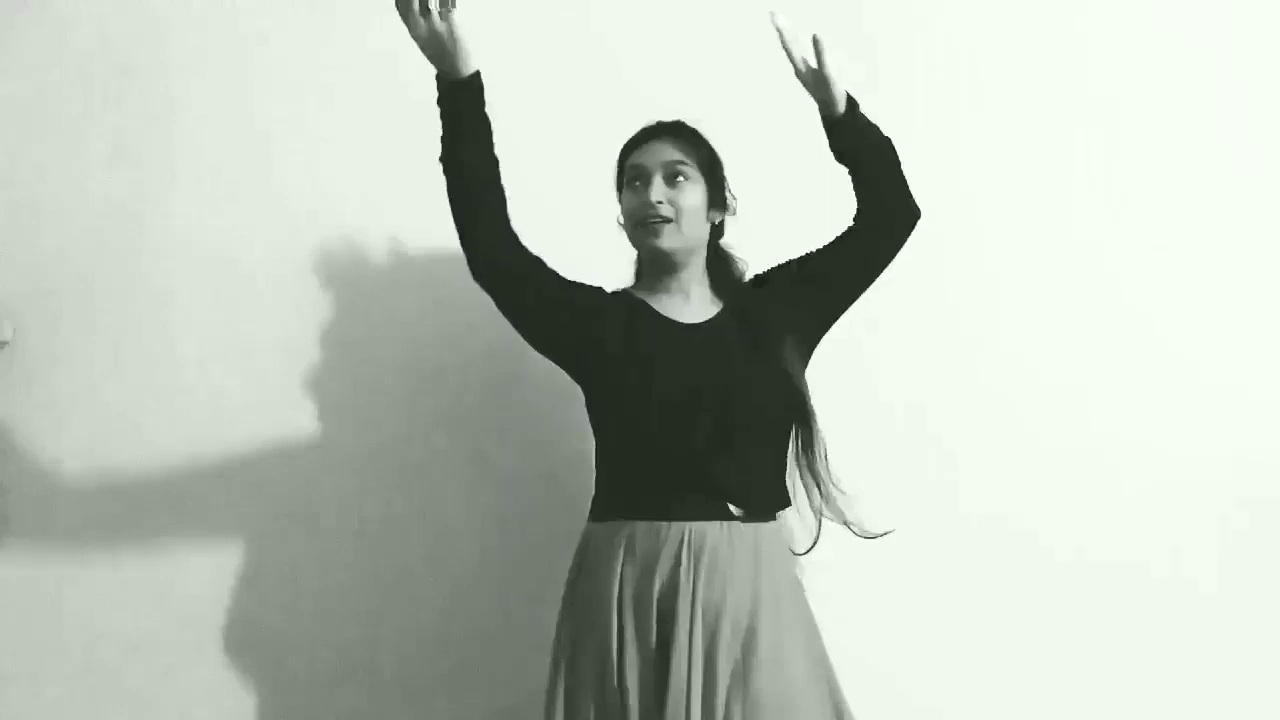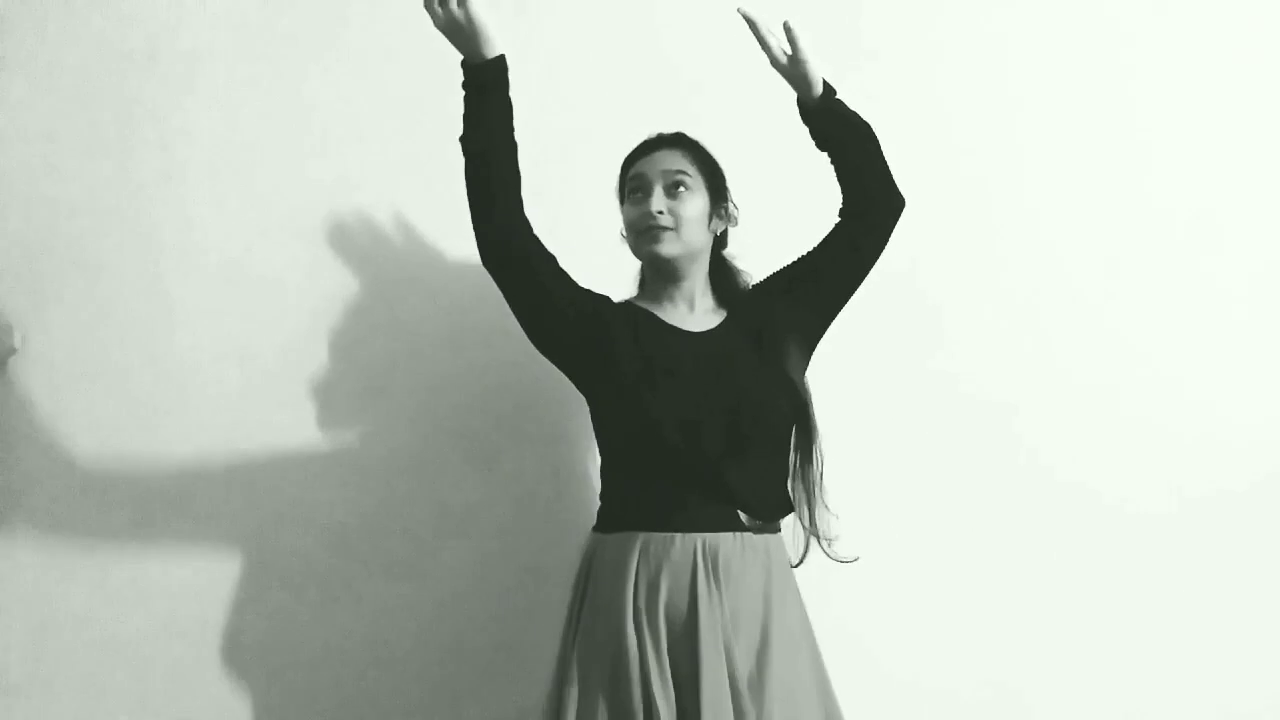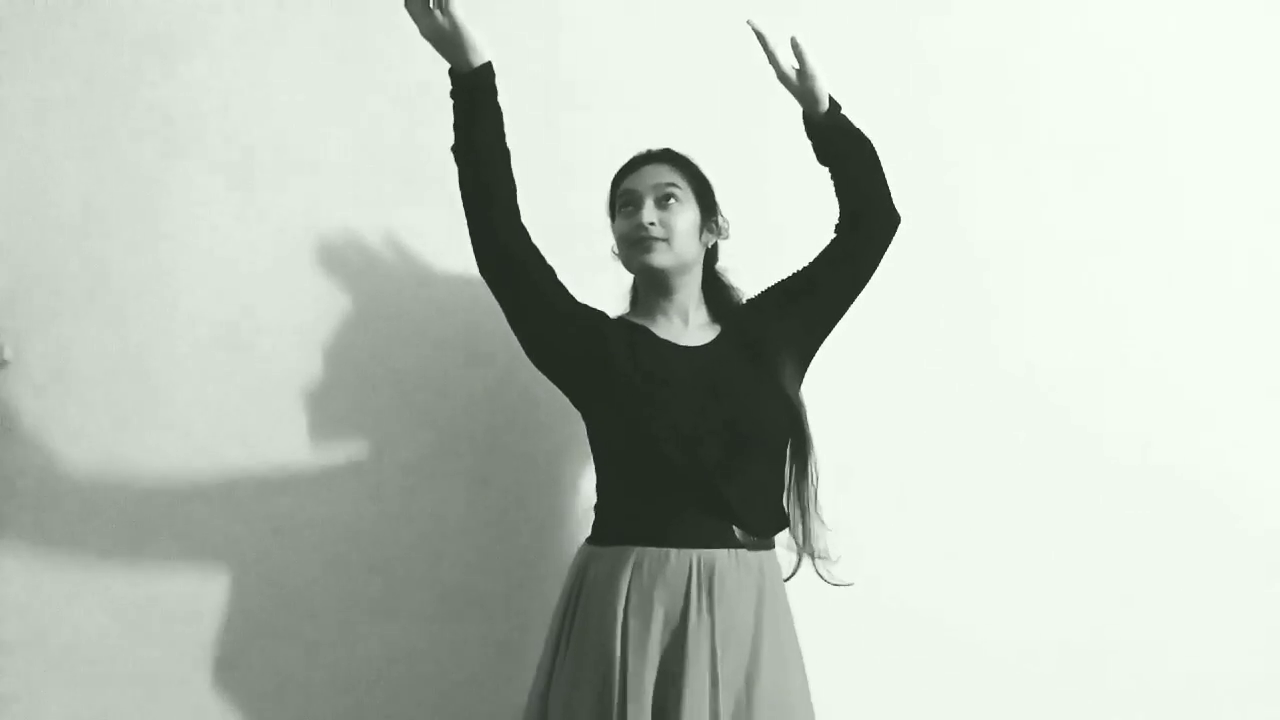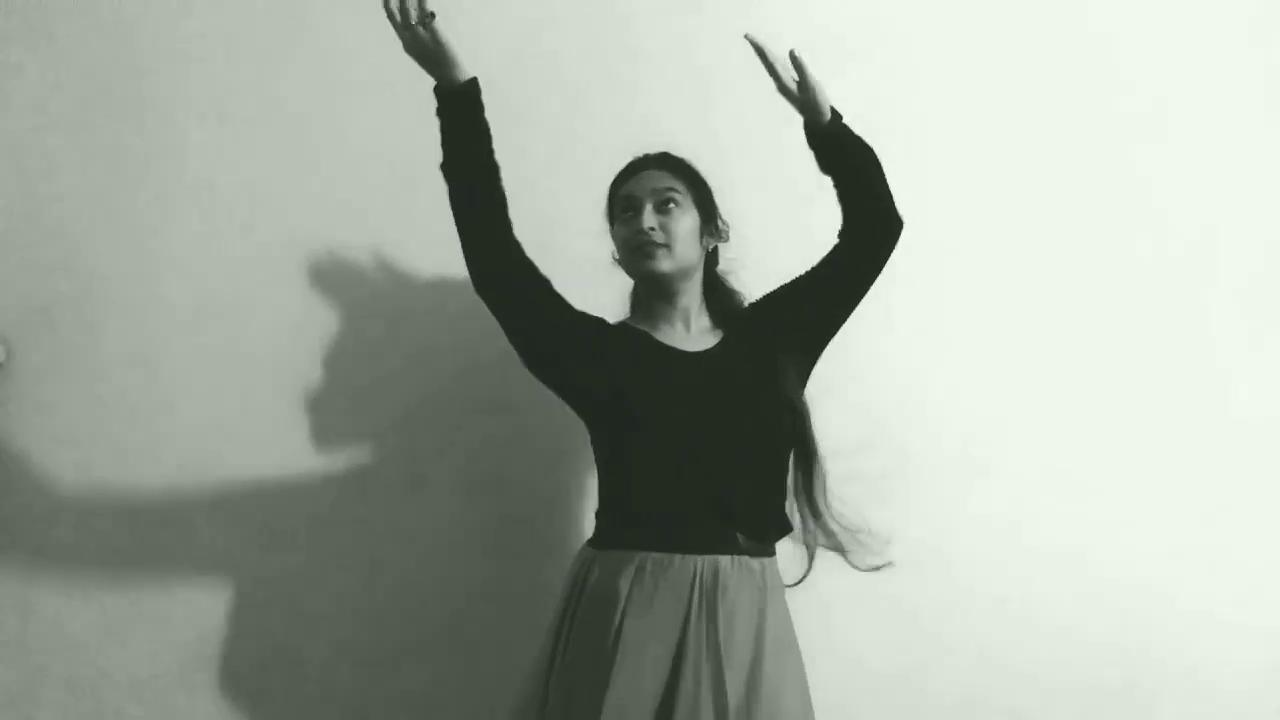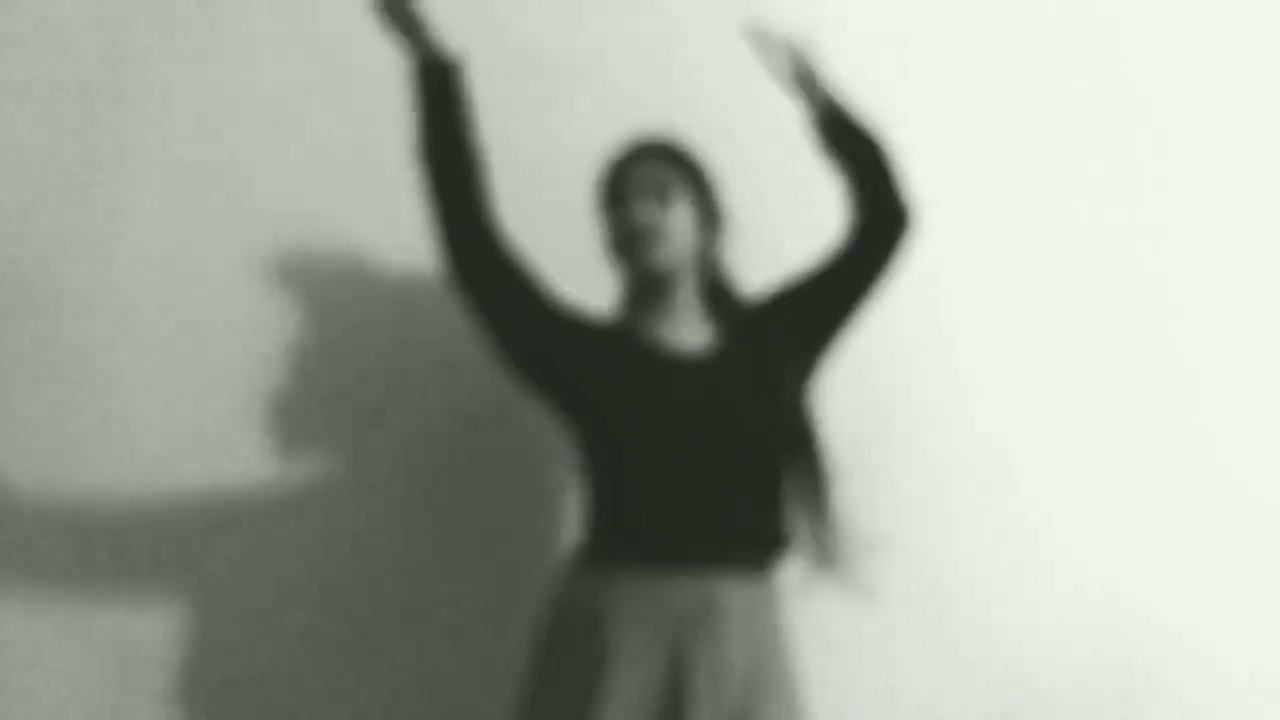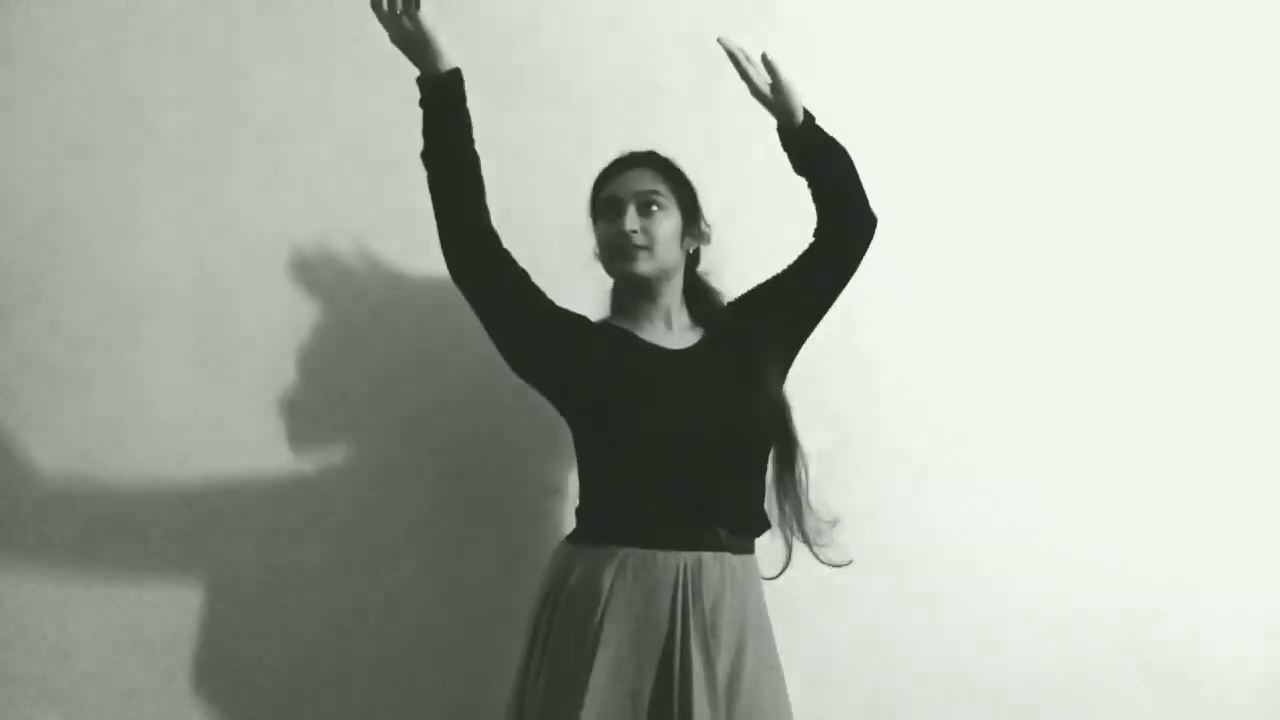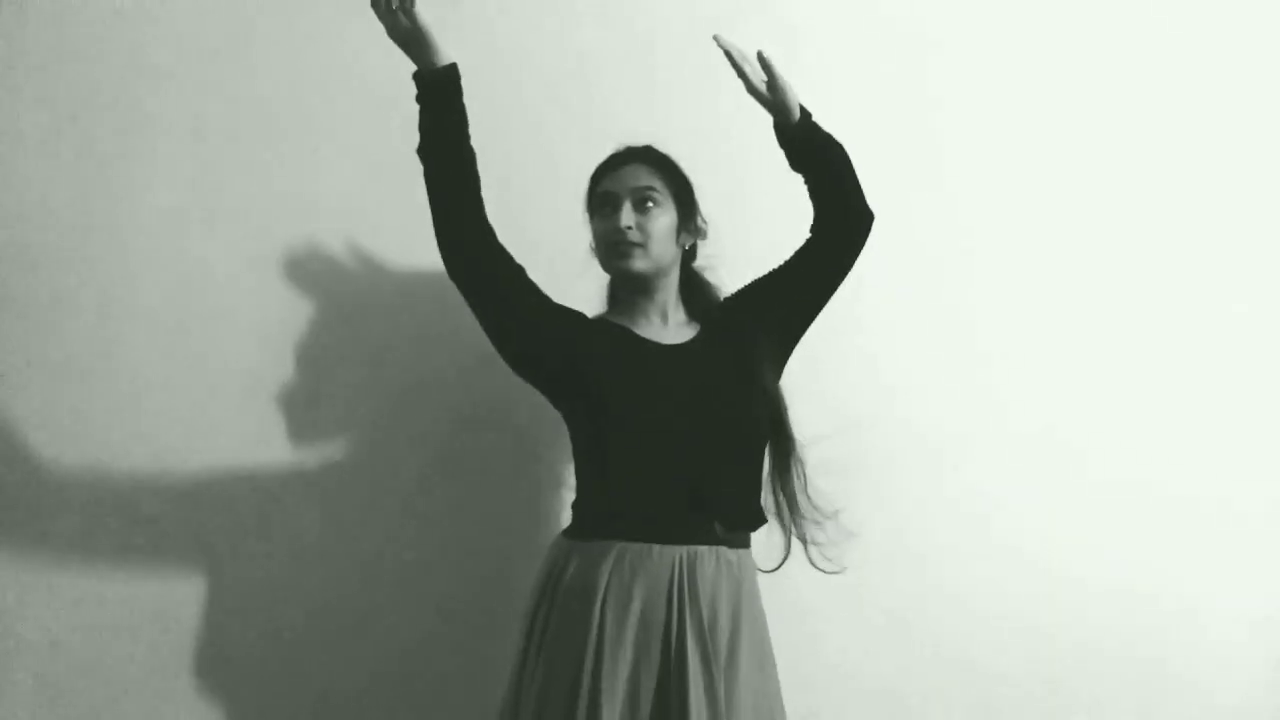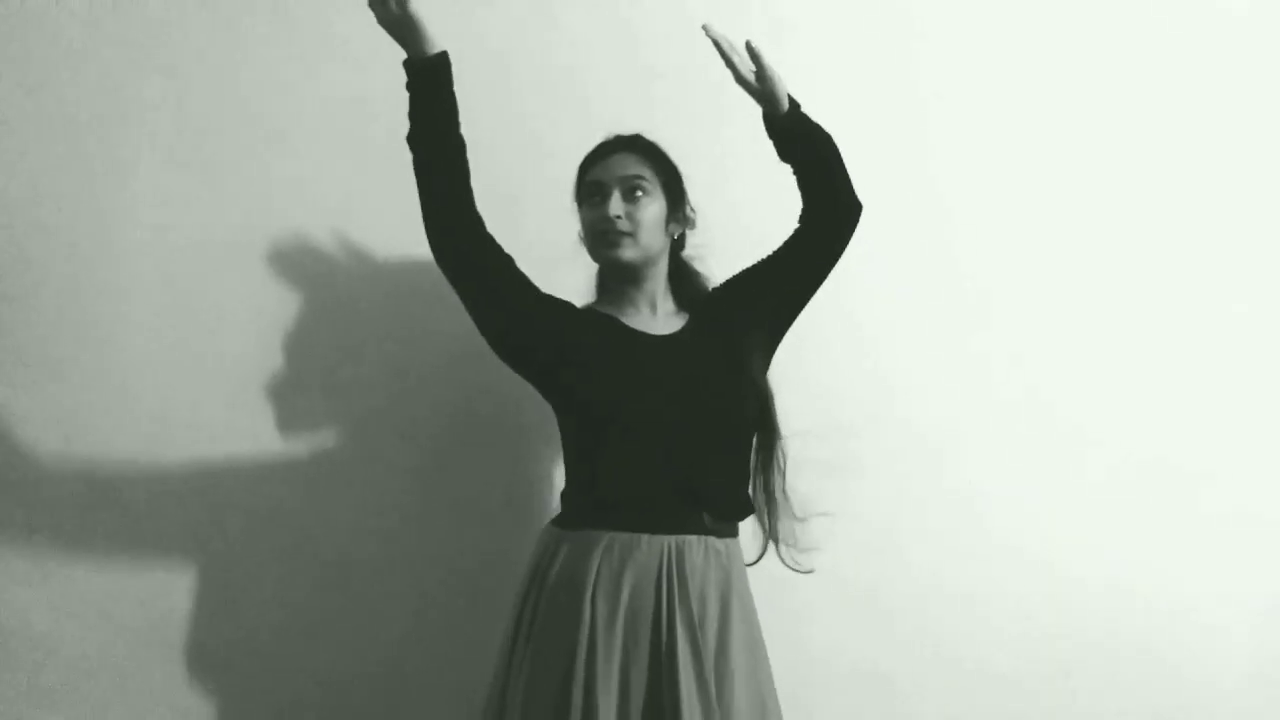
dt=0.5s
person 1, frame 1
left shoulder: (774, 308)
right shoulder: (599, 320)
left elbow: (889, 217)
right elbow: (493, 250)
left wrist: (836, 108)
right wrist: (460, 83)
left hip: (748, 585)
right hip: (631, 583)
person 1, frame 2
left shoulder: (776, 317)
right shoulder: (601, 330)
left elbow: (876, 204)
right elbow: (503, 233)
left wrist: (814, 96)
right wrist: (484, 68)
left hip: (752, 595)
right hip: (636, 593)
person 1, frame 3
left shoulder: (769, 332)
right shoulder: (596, 345)
left elbow: (872, 221)
right elbow: (500, 241)
left wrist: (820, 110)
right wrist: (473, 76)
left hip: (743, 608)
right hip: (626, 602)
person 1, frame 4
left shoulder: (771, 337)
right shoulder: (596, 351)
left elbow: (874, 228)
right elbow: (493, 254)
left wrist: (820, 119)
right wrist: (456, 90)
left hip: (744, 613)
right hip: (626, 607)
person 1, frame 5
left shoulder: (771, 337)
right shoulder: (585, 350)
left elbow: (883, 220)
right elbow: (473, 244)
left wrist: (824, 106)
right wrist: (437, 72)
left hip: (736, 628)
right hip: (615, 626)
person 1, frame 6
left shoulder: (751, 335)
right shoulder: (577, 349)
left elbow: (849, 226)
right elbow: (471, 244)
left wrist: (793, 120)
right wrist: (440, 80)
left hip: (720, 609)
right hip: (603, 601)
person 1, frame 7
left shoulder: (745, 330)
right shoulder: (572, 343)
left elbow: (846, 221)
right elbow: (466, 238)
left wrist: (789, 117)
right wrist: (436, 75)
left hip: (716, 600)
right hip: (598, 596)
person 1, frame 8
left shoulder: (735, 322)
right shoulder: (561, 334)
left elbow: (835, 212)
right elbow: (456, 230)
left wrist: (779, 109)
right wrist: (427, 67)
left hip: (704, 593)
right hip: (588, 588)
